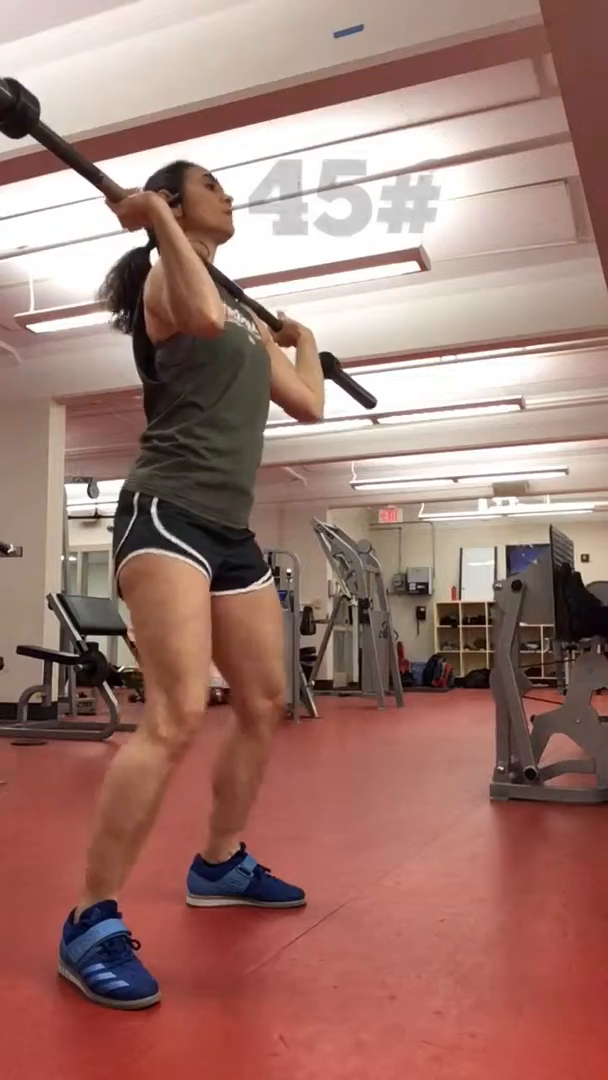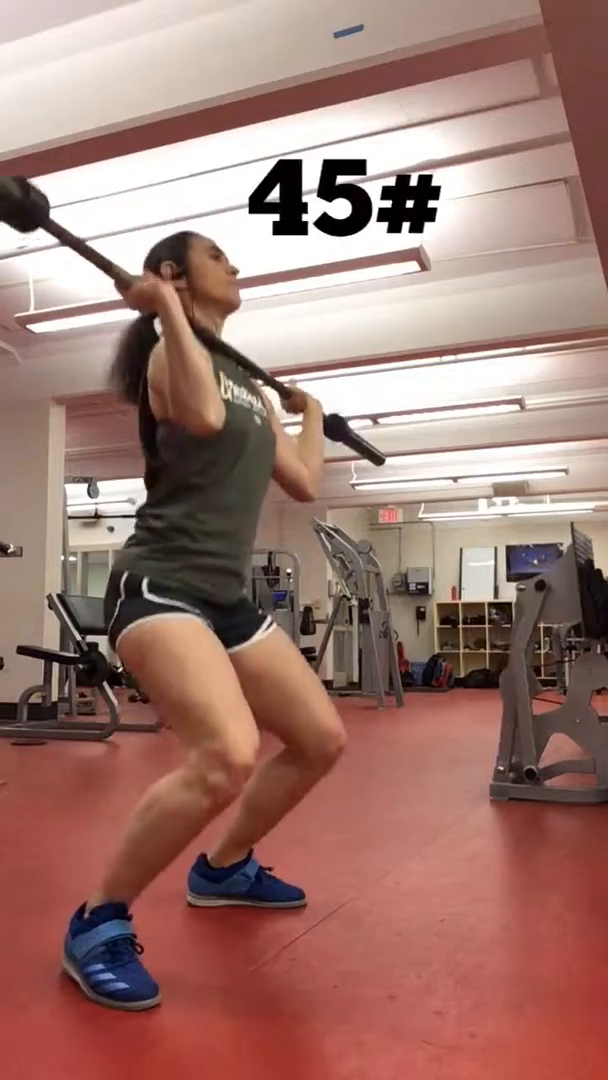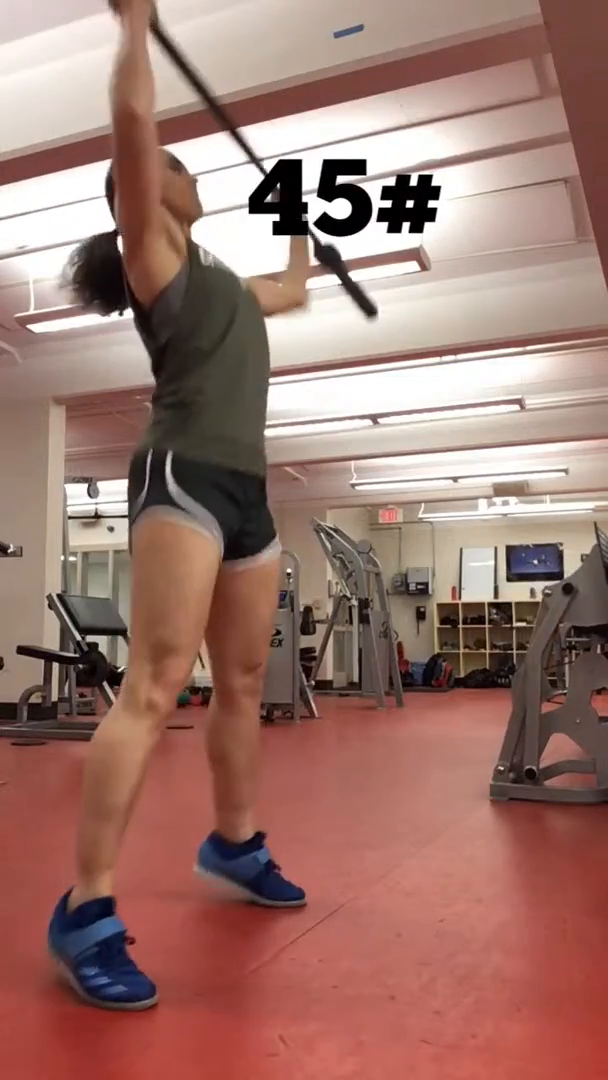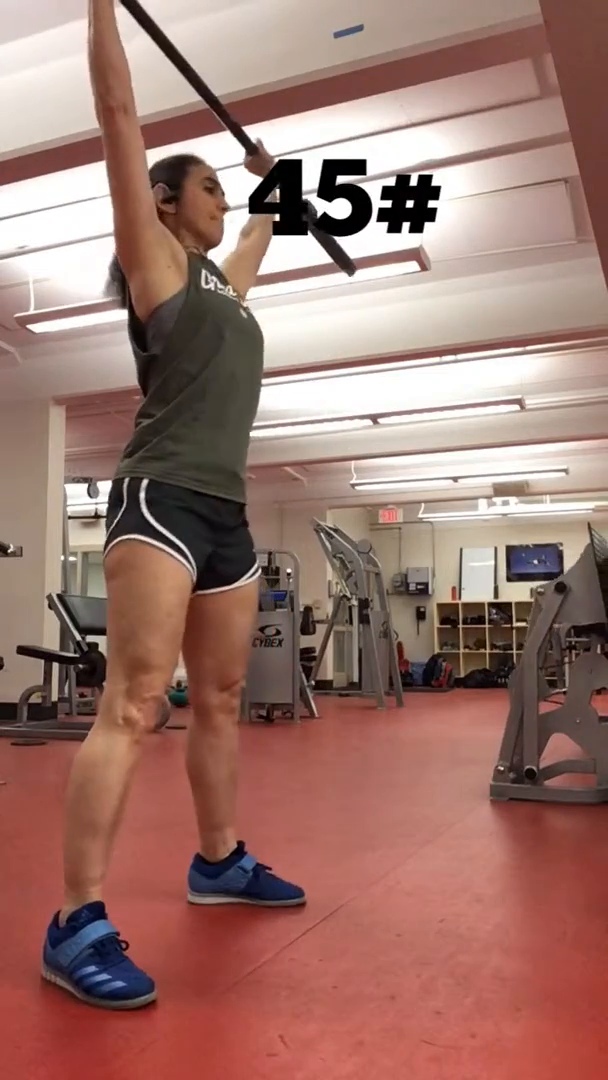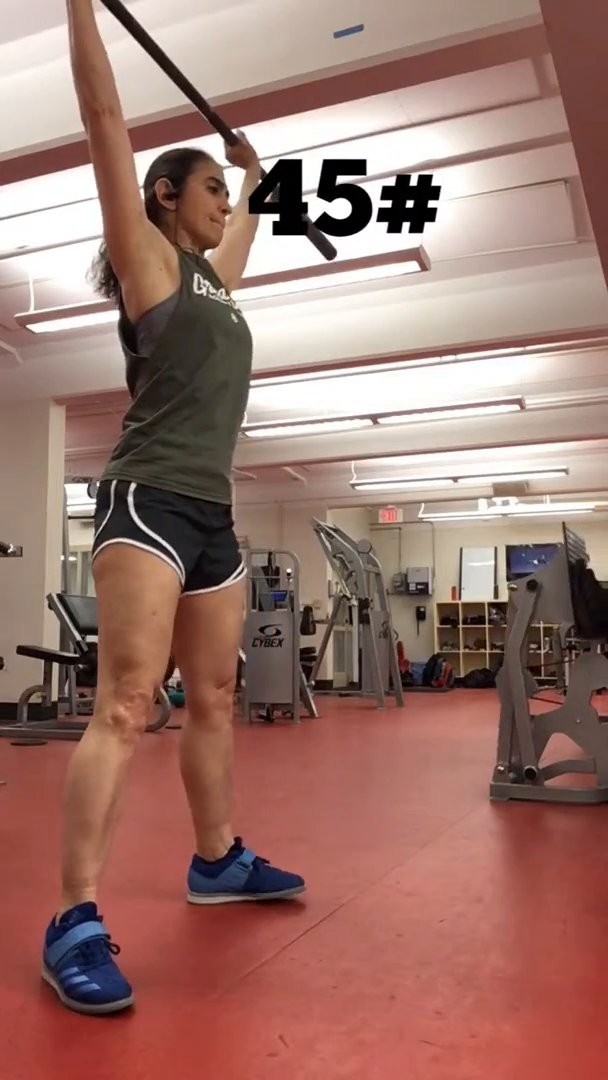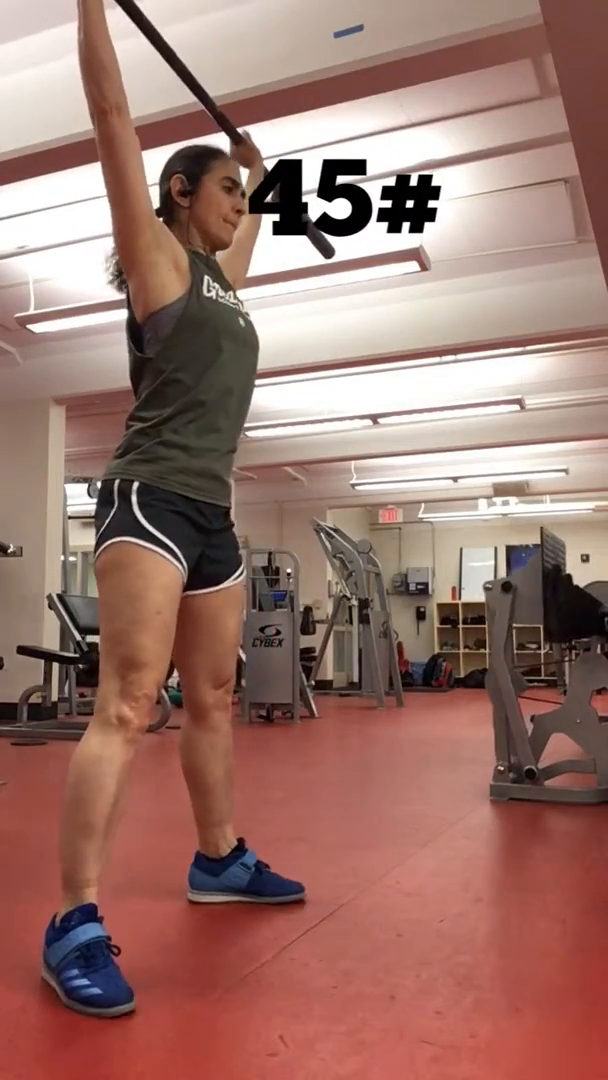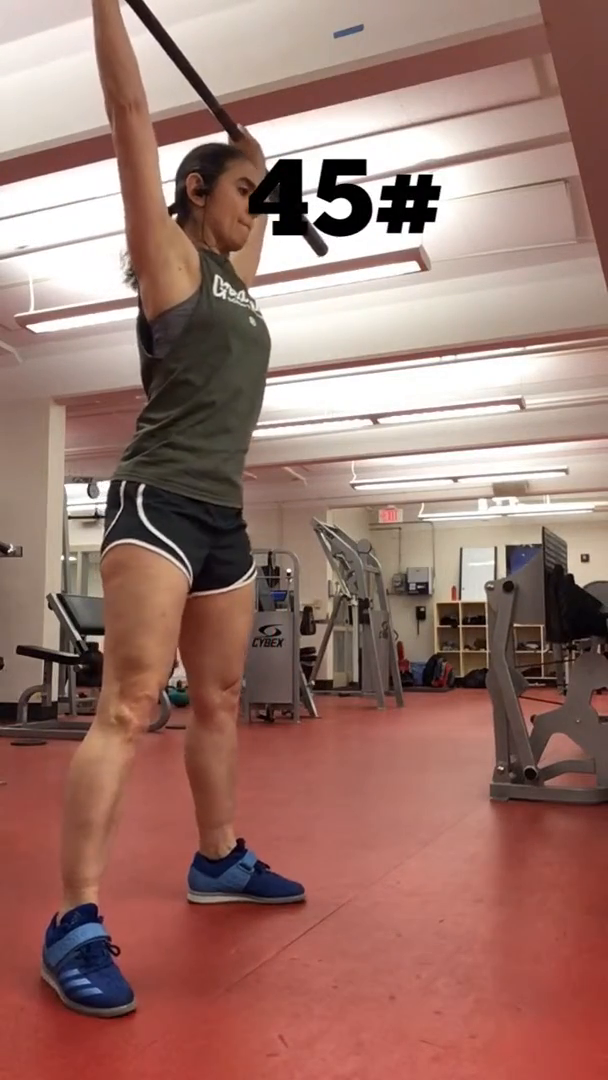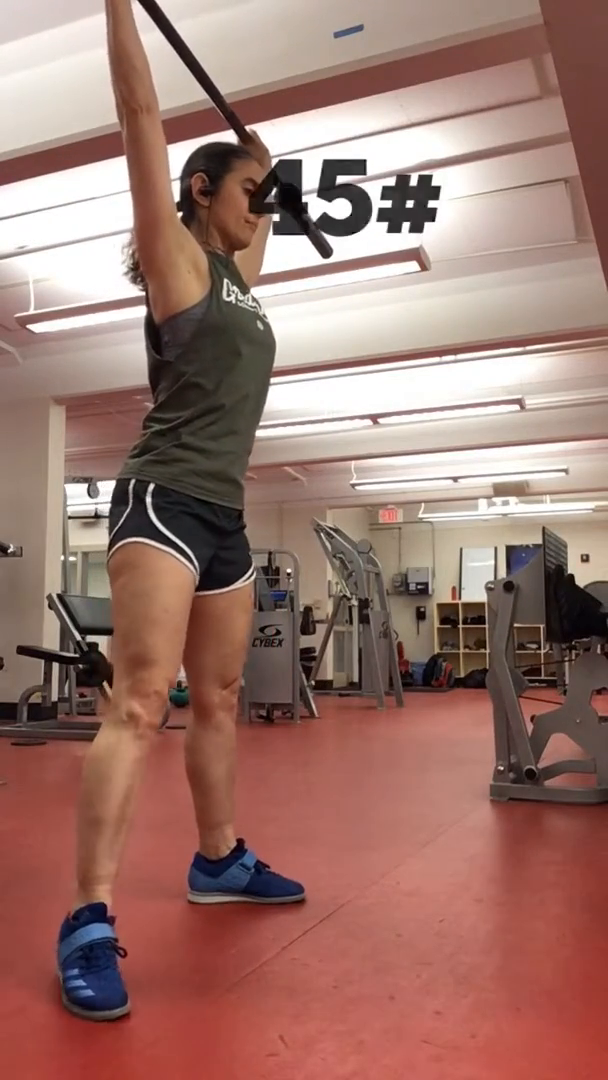
dt=0.4s
person 1, frame 1
left shoulder: (245, 316)
right shoulder: (164, 279)
left elbow: (307, 404)
right elbow: (201, 317)
left wrist: (301, 340)
right wrist: (161, 221)
left hip: (229, 526)
right hip: (169, 515)
left knee: (262, 705)
right knee: (172, 716)
left ankle: (220, 863)
right ankle: (91, 922)
person 1, frame 2
left shoulder: (249, 388)
right shoulder: (174, 356)
left elbow: (303, 483)
right elbow: (203, 419)
left wrist: (309, 413)
right wrist: (166, 310)
left hip: (225, 600)
right hip: (160, 590)
left knee: (323, 741)
right knee: (230, 756)
left ankle: (223, 867)
right ankle: (99, 923)
person 1, frame 3
left shoulder: (217, 280)
right shoulder: (151, 247)
left elbow: (293, 295)
right elbow: (132, 120)
left wrist: (300, 234)
left hip: (243, 487)
right hip: (181, 476)
left knee: (242, 684)
right knee: (154, 687)
left ankle: (235, 844)
right ankle: (85, 912)
person 1, frame 4
left shoulder: (221, 284)
right shoulder: (156, 258)
left elbow: (259, 238)
right elbow: (118, 116)
left wrist: (270, 185)
left hip: (225, 513)
right hip: (162, 502)
left knee: (219, 704)
right knee: (133, 707)
left ankle: (219, 861)
right ankle: (77, 925)
person 1, frame 5
left shoulder: (212, 279)
right shoulder: (146, 256)
left elbow: (247, 225)
right elbow: (104, 121)
left wrist: (253, 173)
left hip: (210, 514)
right hip: (148, 505)
left knee: (213, 702)
right knee: (124, 709)
left ankle: (218, 859)
right ankle: (74, 924)
person 1, frame 6
left shoulder: (221, 277)
right shoulder: (156, 255)
left elbow: (250, 222)
right elbow: (112, 117)
left wrist: (257, 167)
left hip: (210, 513)
right hip: (150, 502)
left knee: (213, 702)
right knee: (127, 707)
left ankle: (219, 858)
right ankle: (74, 925)
person 1, frame 7
left shoulder: (234, 276)
right shoulder: (170, 255)
left elbow: (256, 210)
right elbow: (130, 115)
left wrist: (257, 163)
left hip: (222, 515)
right hip: (160, 503)
left knee: (220, 703)
right knee: (129, 706)
left ankle: (219, 858)
right ankle: (75, 924)
person 1, frame 8
left shoulder: (237, 275)
right shoulder: (177, 257)
left elbow: (261, 206)
right elbow: (141, 117)
left wrist: (261, 159)
left hip: (222, 516)
right hip: (164, 503)
left knee: (217, 702)
right knee: (140, 702)
left ankle: (218, 859)
right ankle: (89, 920)
